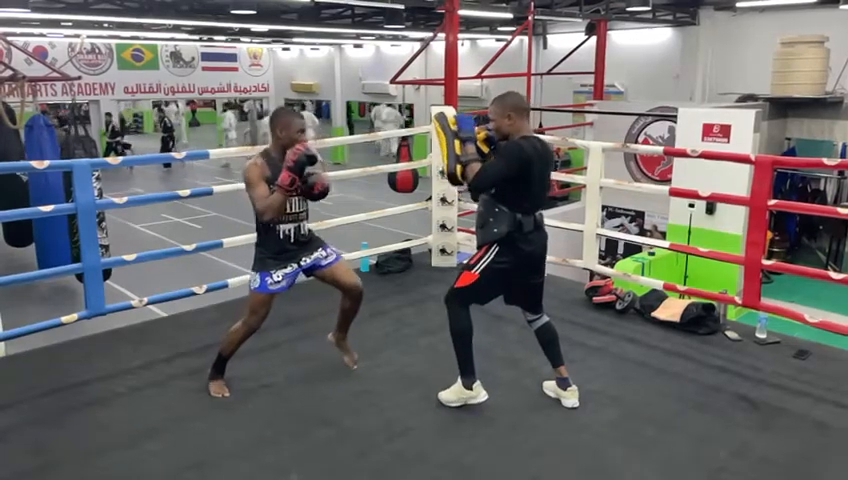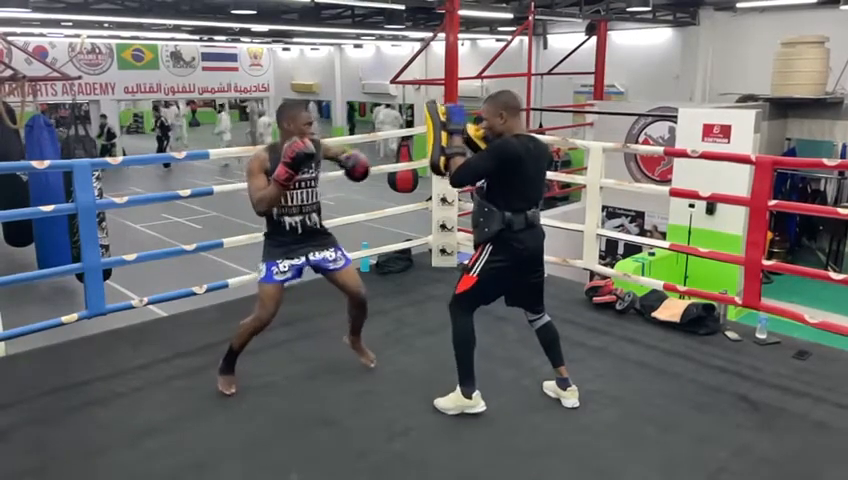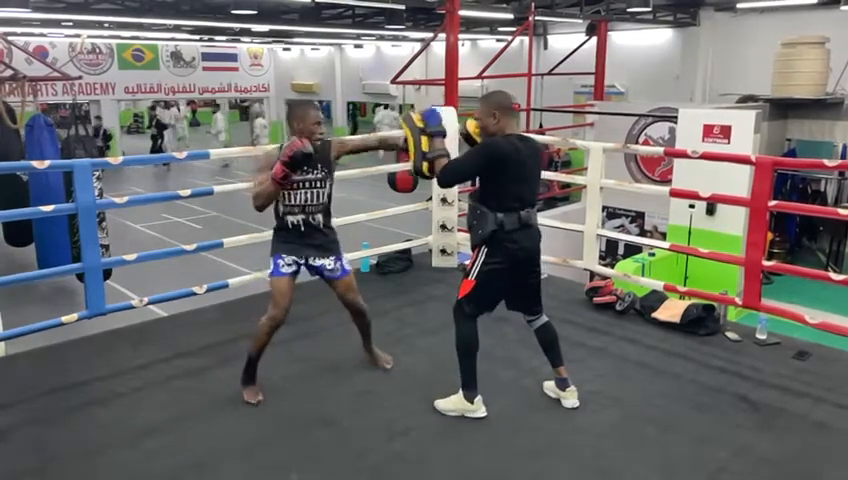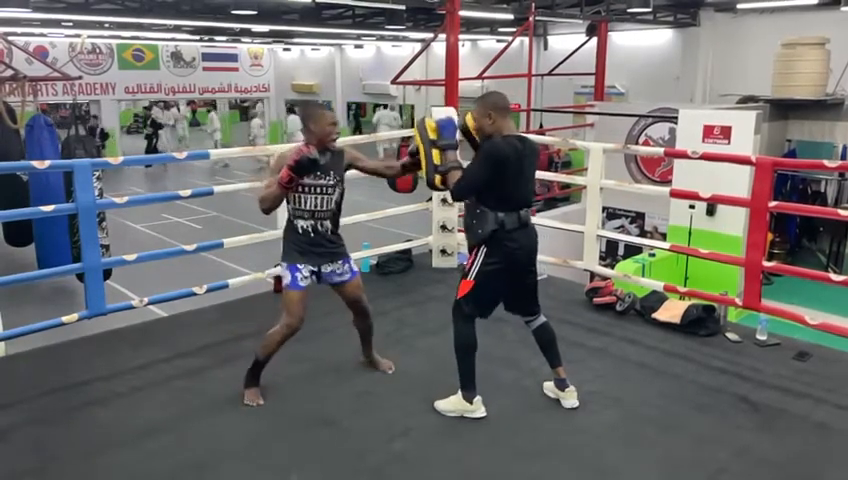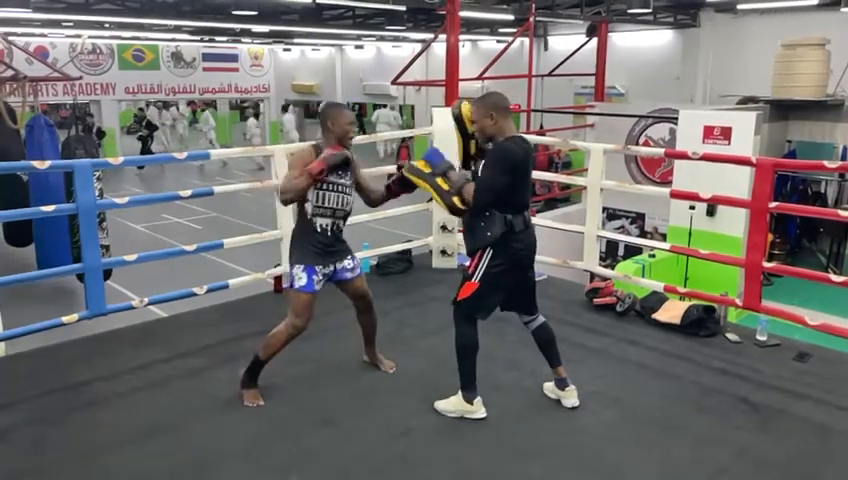
dt=0.5s
person 1, frame 1
left shoulder: (516, 150)
right shoulder: (541, 149)
left elbow: (478, 183)
left wrist: (468, 141)
right wrist: (494, 147)
left hip: (508, 244)
right hip: (532, 240)
left knee: (456, 300)
right knee: (533, 311)
left ankle: (468, 385)
right ankle: (565, 384)
person 1, frame 2
left shoulder: (504, 149)
right shoulder: (538, 149)
left elbow: (458, 177)
left wrist: (455, 133)
right wrist: (485, 143)
left hip: (503, 243)
right hip: (531, 238)
left knee: (460, 307)
right knee: (535, 310)
left ankle: (468, 394)
right ankle: (565, 384)
person 1, frame 3
left shoulder: (493, 148)
right shoulder: (534, 149)
left elbow: (446, 177)
left wrist: (436, 136)
left hip: (499, 244)
right hip: (527, 238)
left knee: (465, 312)
right knee: (533, 311)
left ankle: (470, 398)
right ankle: (564, 384)
person 1, frame 4
left shoulder: (495, 150)
right shoulder: (528, 148)
left elbow: (460, 191)
left wrist: (448, 148)
left hip: (497, 244)
right hip: (523, 238)
left knee: (463, 313)
right knee: (530, 312)
left ankle: (469, 399)
right ankle: (563, 385)
person 1, frame 5
left shoulder: (504, 153)
right shoulder: (520, 147)
left elbow: (479, 199)
left wrist: (447, 171)
left hip: (500, 245)
right hip: (520, 240)
left knee: (465, 313)
right knee: (529, 311)
left ankle: (469, 400)
right ankle: (564, 385)
person 2, frame 1
left shoulder: (295, 157)
right shoulder: (257, 167)
left elbow: (311, 186)
right elbow: (266, 213)
left wrist: (316, 183)
right wrist: (291, 174)
left hip: (307, 243)
right hip: (273, 254)
left knee: (354, 287)
right knee: (252, 321)
left ankle: (340, 337)
right ankle: (216, 372)
person 2, frame 2
left shoulder: (315, 148)
right shoulder: (262, 159)
left elbow: (342, 154)
right elbow: (260, 206)
left wrist: (352, 159)
right wrist: (287, 170)
left hip: (318, 238)
right hip: (281, 245)
left knee: (358, 294)
right knee: (262, 316)
left ankle: (355, 340)
right ankle: (227, 366)
person 2, frame 3
left shoulder: (331, 149)
right shoulder: (274, 157)
left elbow: (374, 142)
right elbow: (259, 203)
left wrist: (406, 142)
right wrist: (285, 168)
left hip: (323, 241)
right hip: (287, 244)
left knee: (355, 303)
right knee: (277, 314)
left ankle: (369, 347)
right ankle: (248, 377)
person 2, frame 4
left shoulder: (344, 157)
right shoulder: (288, 160)
left elbow: (387, 170)
right elbow: (265, 205)
left wrist: (411, 164)
right wrist: (292, 174)
left hip: (332, 248)
right hip: (298, 251)
left knee: (360, 304)
right knee: (292, 322)
left ankle: (369, 353)
right ankle: (251, 378)
person 2, frame 5
left shoulder: (350, 161)
right shoulder: (307, 155)
left elbow: (373, 199)
right elbow: (286, 196)
left wrist: (397, 186)
right wrist: (321, 167)
left hip: (338, 247)
right hip: (308, 251)
left knee: (364, 300)
right knee: (297, 322)
left ankle: (371, 352)
right ankle: (249, 378)
